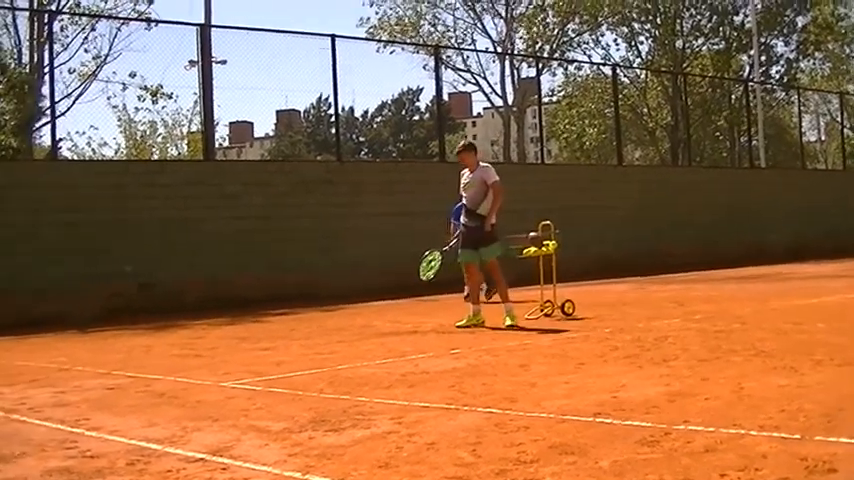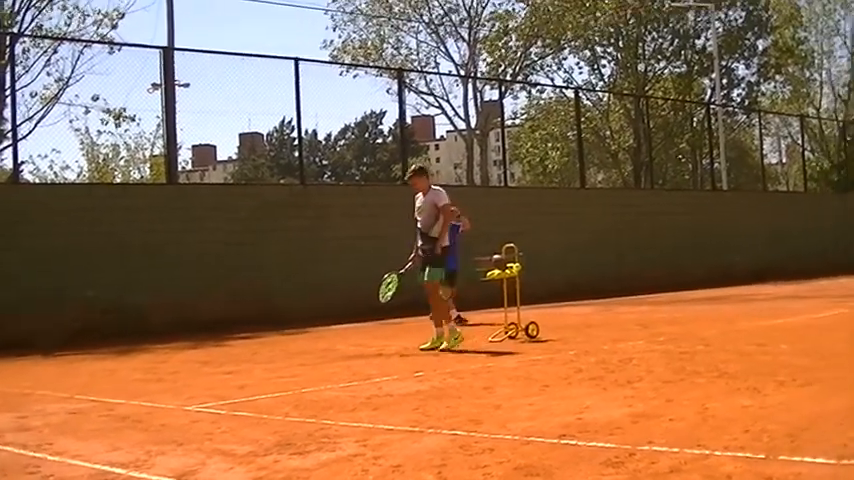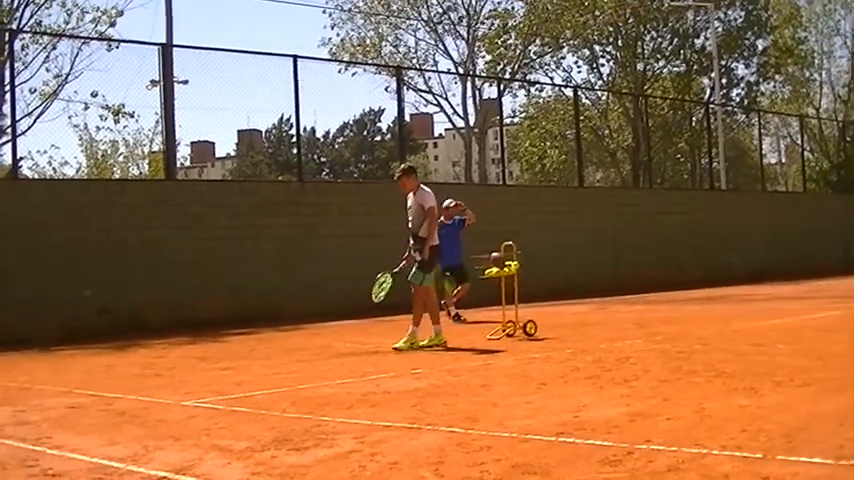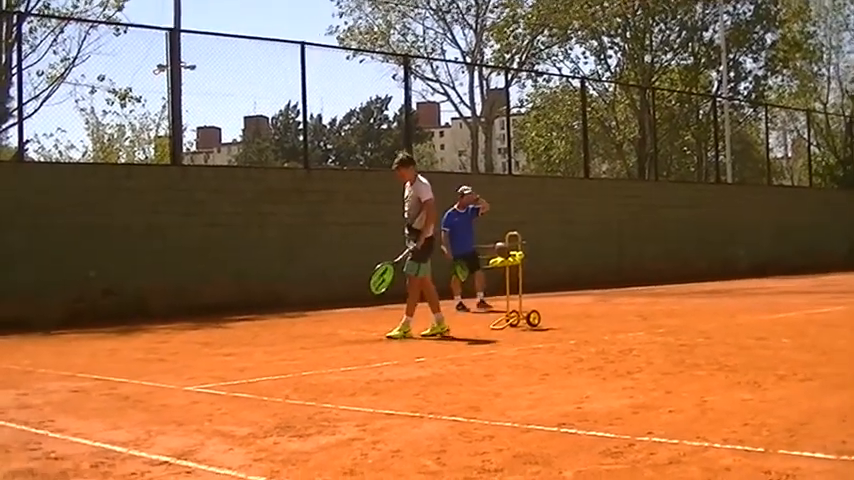
dt=0.2s
person 1, frame 1
left shoulder: (486, 170)
right shoulder: (463, 175)
left elbow: (498, 194)
left wrist: (488, 220)
right wrist: (462, 227)
left hip: (483, 227)
right hip: (468, 228)
left knee: (493, 268)
right knee: (470, 271)
left ankle: (509, 313)
right ankle: (475, 314)
person 1, frame 2
left shoulder: (437, 193)
right shoulder: (418, 198)
left elbow: (448, 216)
left wrist: (439, 243)
right wrist: (416, 250)
left hip: (438, 249)
right hip: (425, 250)
left knee: (433, 290)
right knee: (432, 293)
left ankle: (453, 331)
right ankle: (439, 336)
person 1, frame 3
left shoulder: (425, 194)
right shoulder: (410, 197)
left elbow: (433, 220)
left wrist: (426, 247)
right wrist: (410, 250)
left hip: (428, 249)
right hip: (418, 249)
left knee: (417, 292)
right knee: (427, 292)
left ankle: (412, 337)
right ankle: (438, 335)
person 1, frame 4
left shoulder: (422, 186)
right shoulder: (408, 186)
left elbow: (431, 213)
left wrist: (421, 238)
left hip: (422, 240)
right hip: (414, 239)
left knee: (413, 282)
right knee: (425, 282)
left ankle: (405, 326)
right ankle: (440, 324)
